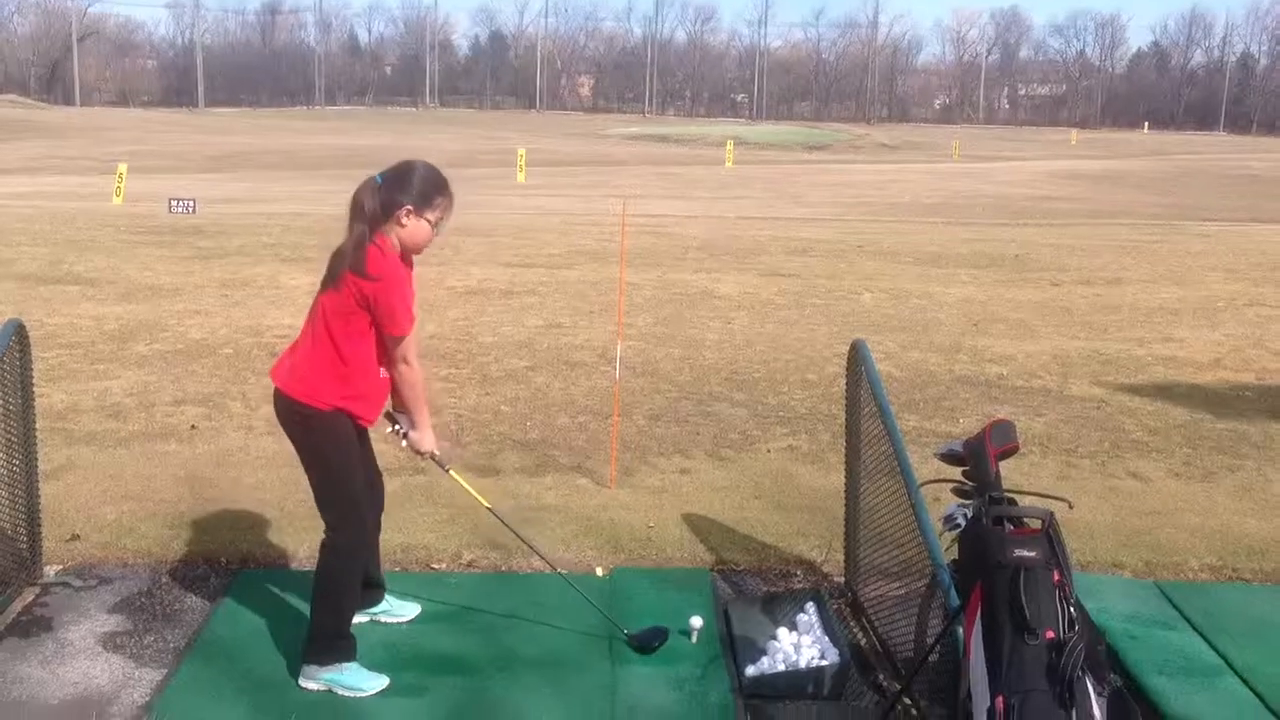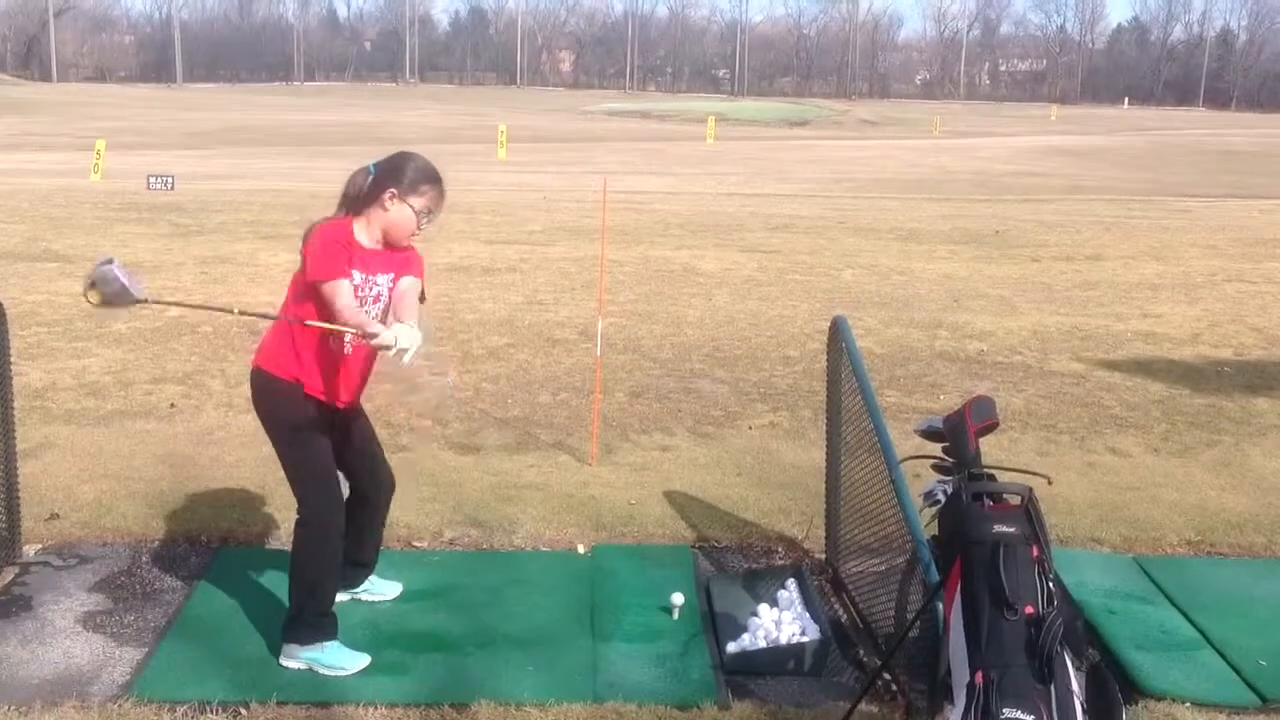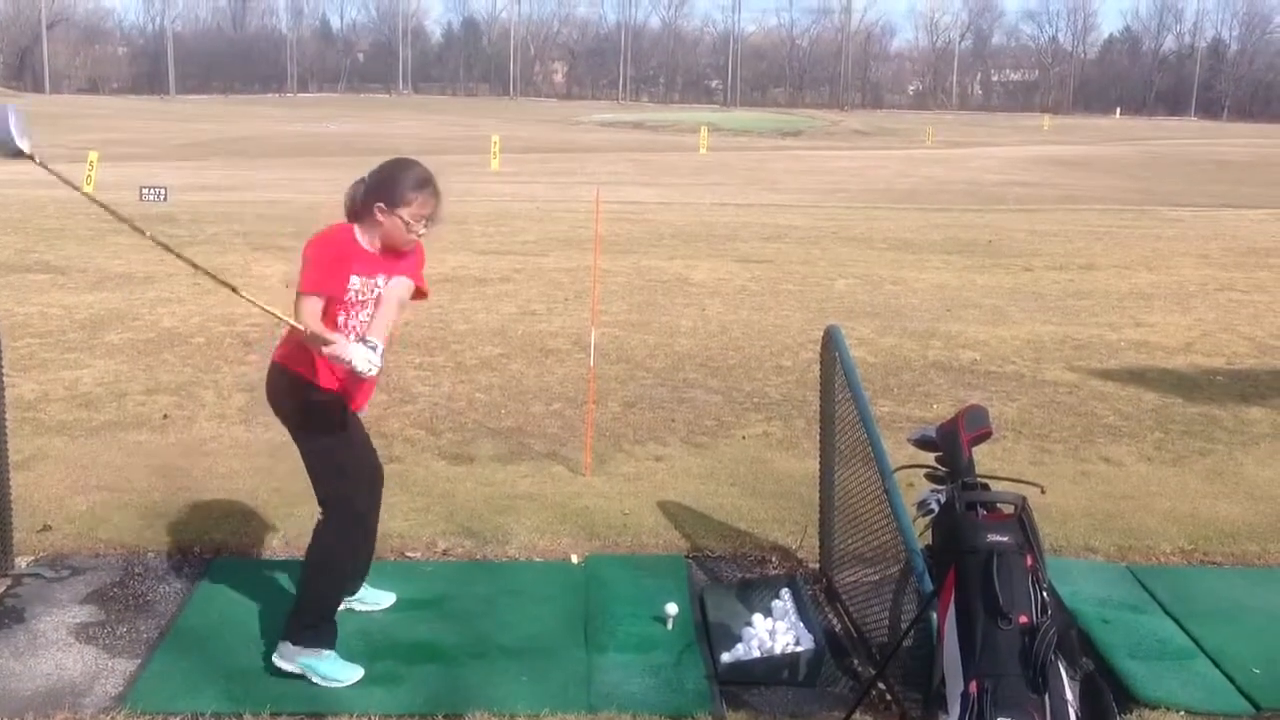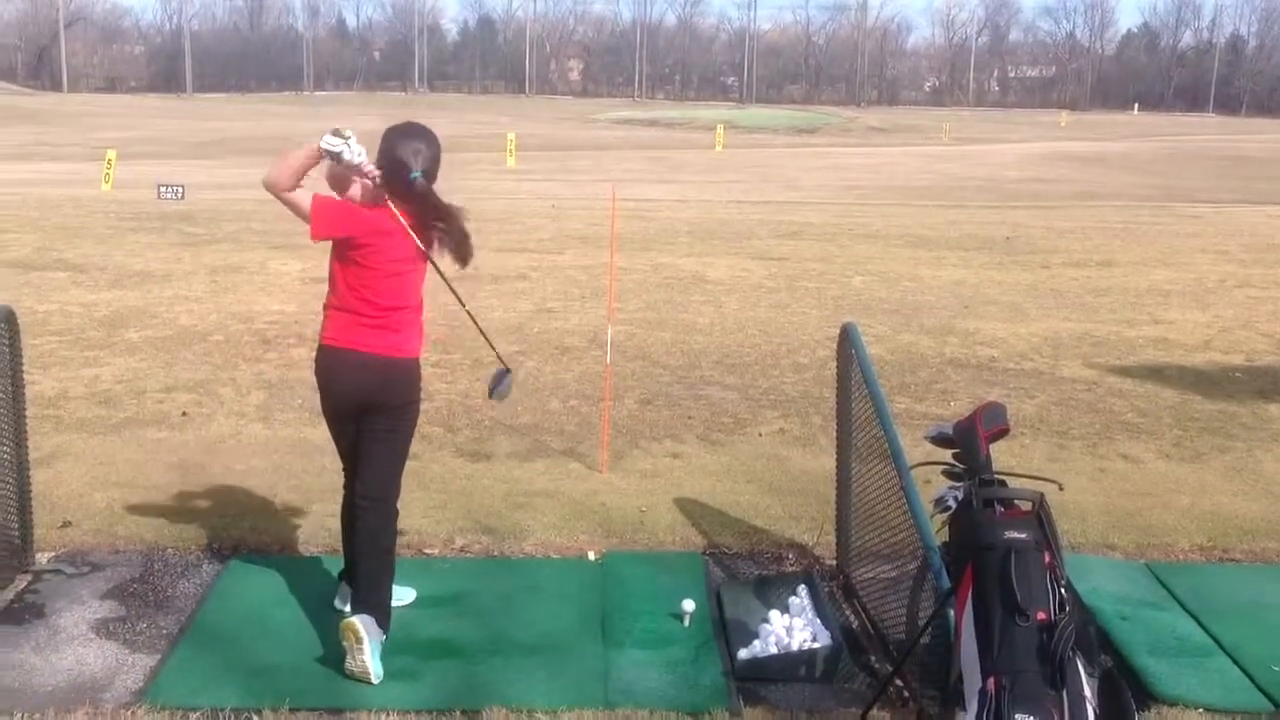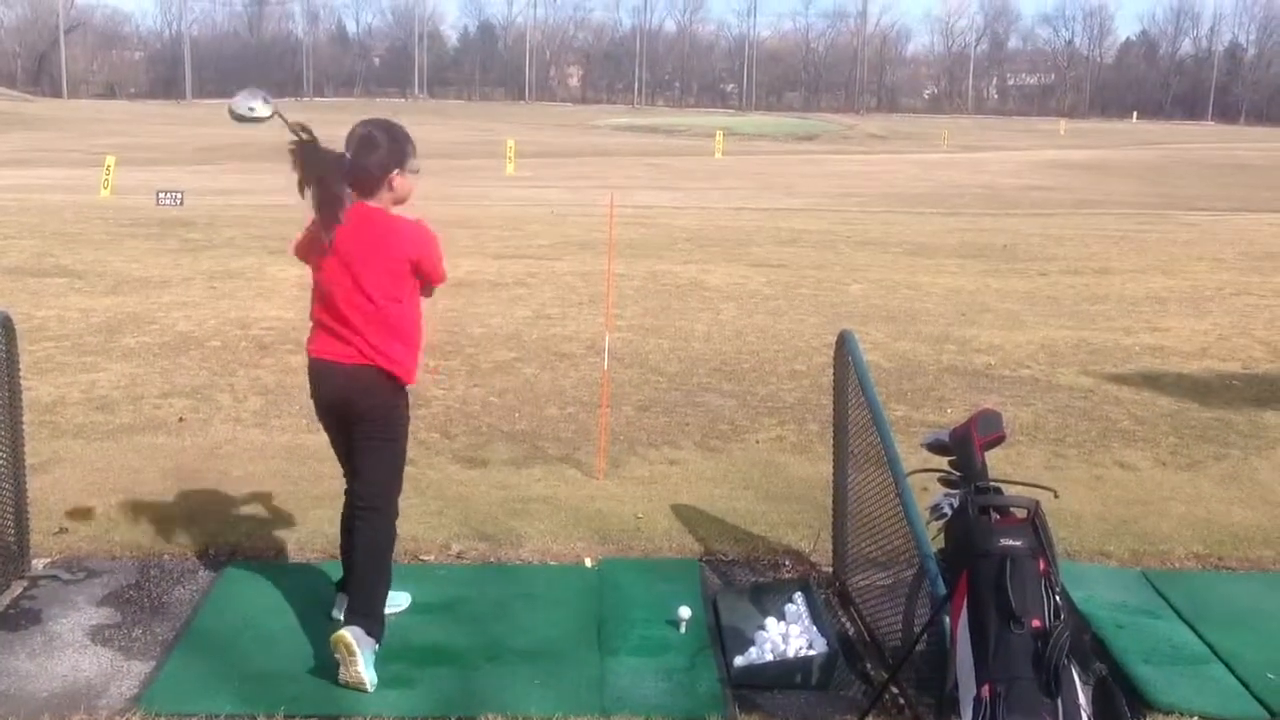
dt=0.7s
person 1, frame 1
left shoulder: (372, 253)
right shoulder: (386, 271)
left elbow: (385, 353)
right elbow: (405, 359)
left wrist: (405, 412)
right wrist: (422, 426)
left hip: (332, 399)
right hip: (316, 405)
left knee: (367, 499)
right knee: (348, 522)
left ankle: (365, 597)
right ankle: (324, 660)
person 1, frame 2
left shoulder: (406, 258)
right shoulder: (329, 235)
left elbow: (407, 298)
right elbow: (342, 304)
left wrist: (405, 328)
right wrist: (375, 329)
left hip: (339, 392)
right hip: (284, 383)
left knee: (376, 482)
right knee: (323, 502)
left ankle: (350, 576)
right ankle: (306, 638)
person 1, frame 3
left shoulder: (407, 257)
right shoulder: (328, 246)
left elbow: (391, 303)
right elbow: (307, 322)
left wrist: (371, 346)
right wrist: (336, 344)
left hip: (340, 391)
right hip: (302, 384)
left knee: (365, 479)
right knee: (347, 503)
left ankle: (344, 585)
right ankle: (304, 641)
person 1, frame 4
left shoulder: (358, 221)
right shoulder: (425, 220)
left elbow: (277, 182)
left wrist: (325, 149)
right wrist: (346, 163)
left hip: (339, 365)
right hip: (396, 373)
left knee: (358, 482)
right knee: (379, 493)
left ankle: (359, 585)
right ankle: (367, 613)
person 1, frame 5
left shoulder: (323, 232)
right shoulder: (415, 238)
right elbow: (429, 285)
left hip: (326, 374)
right hip: (378, 383)
left knee: (360, 489)
right knee: (377, 505)
left ankle: (356, 592)
right ankle: (362, 626)
